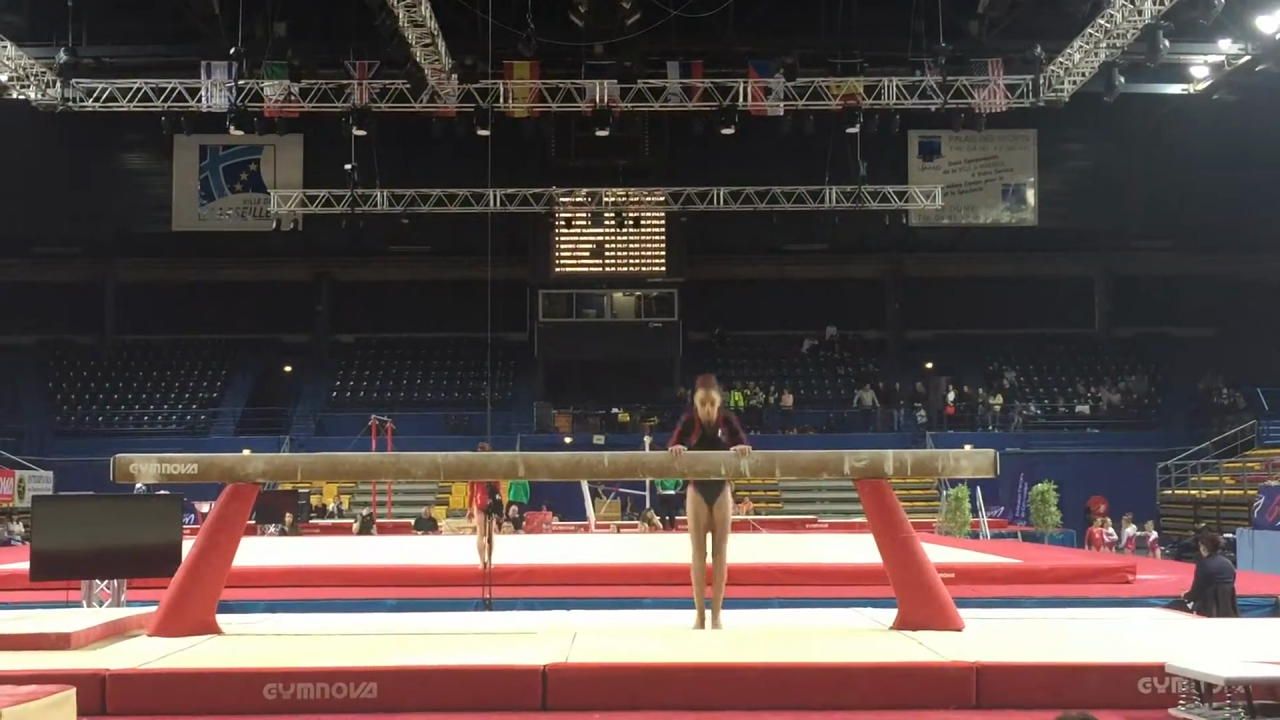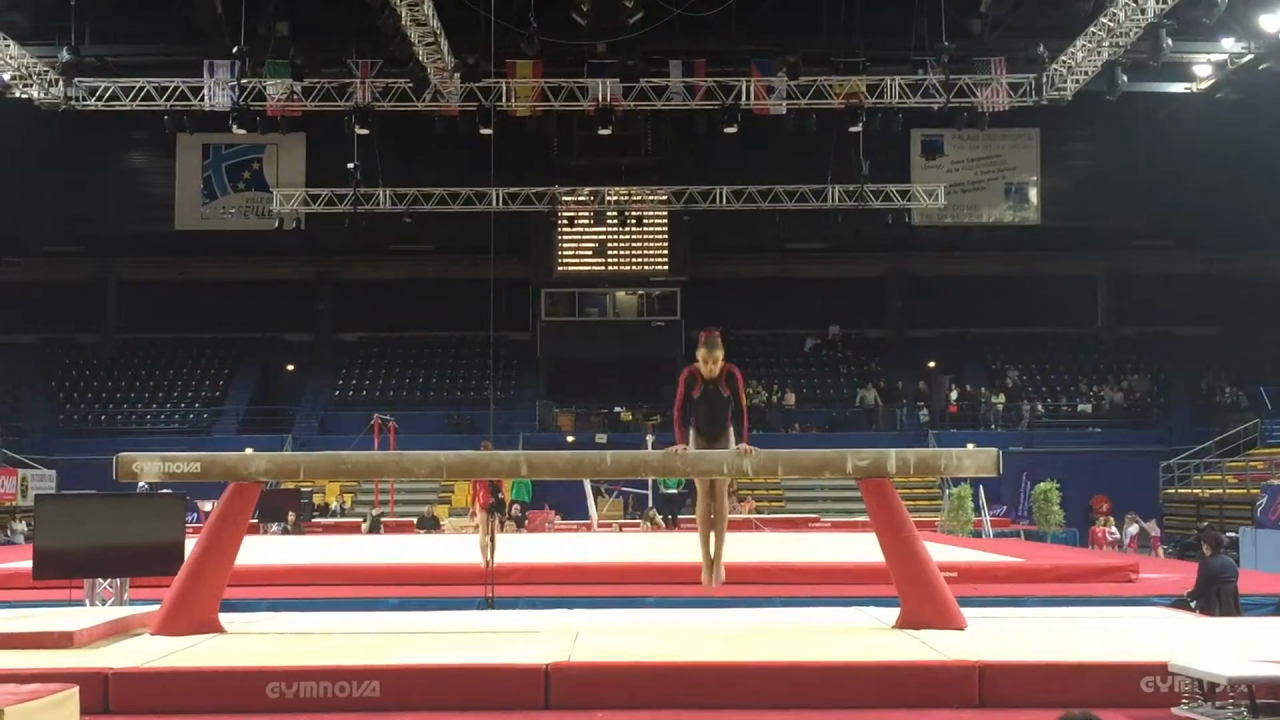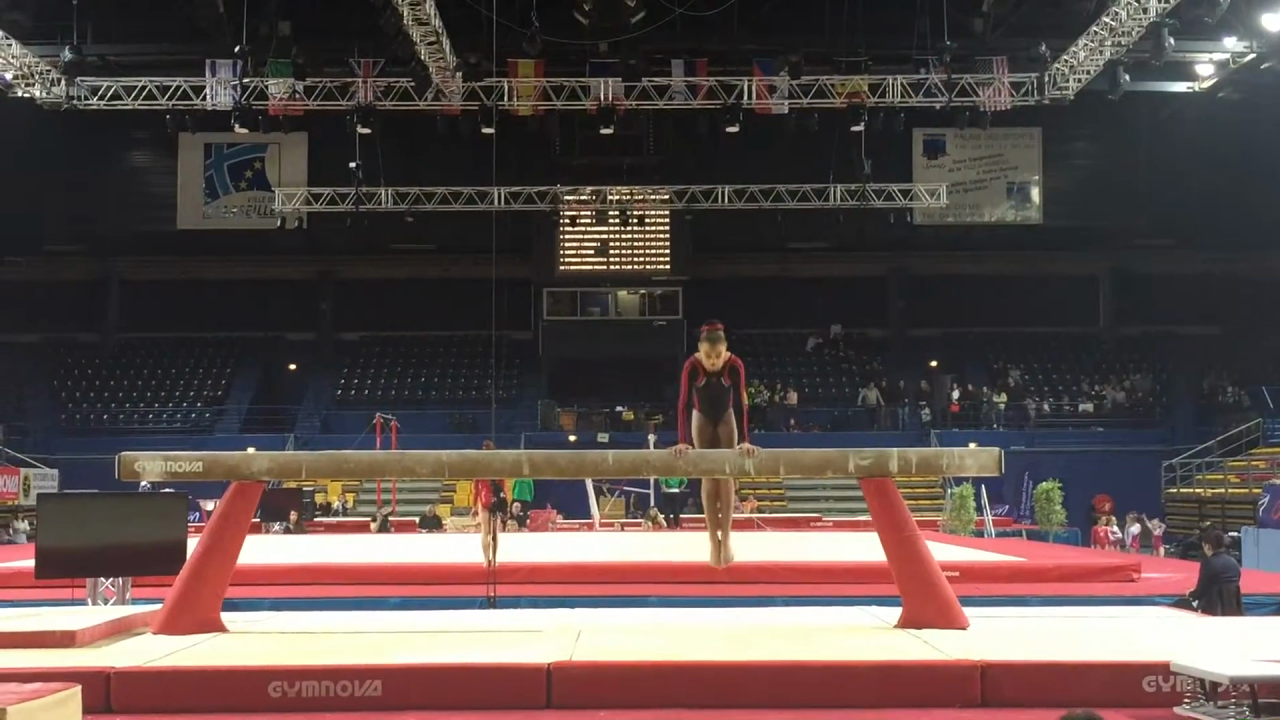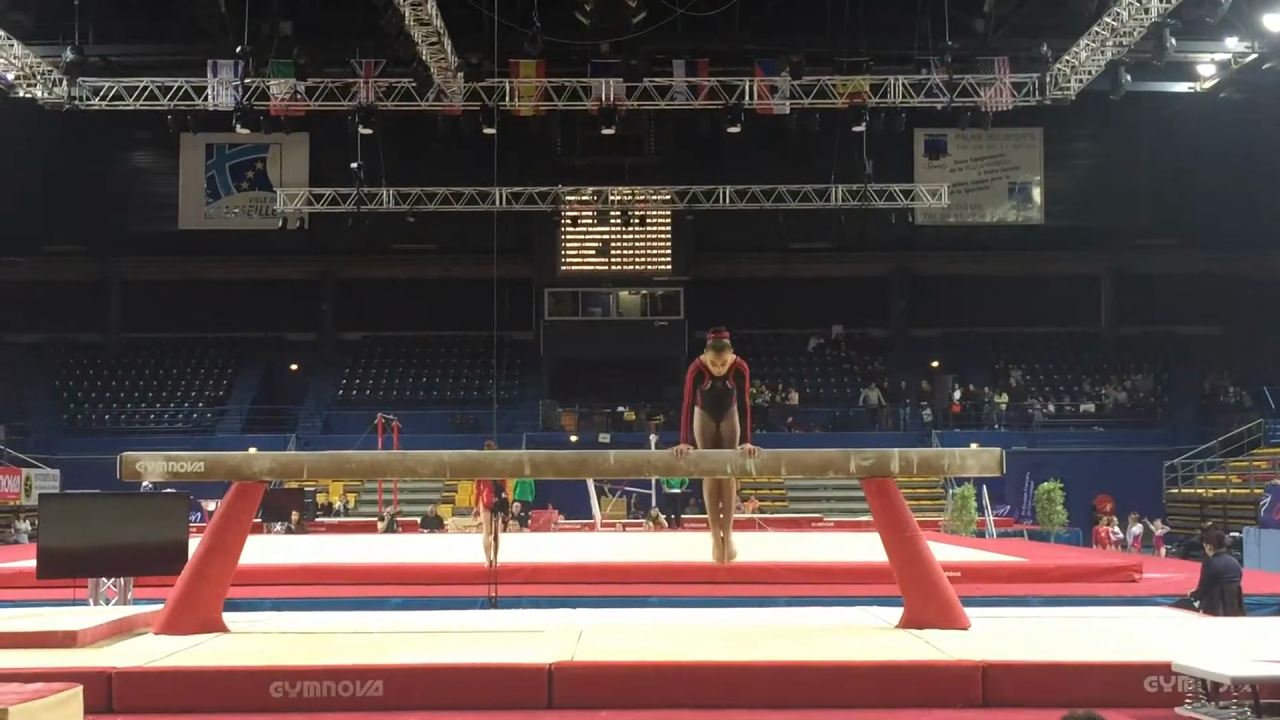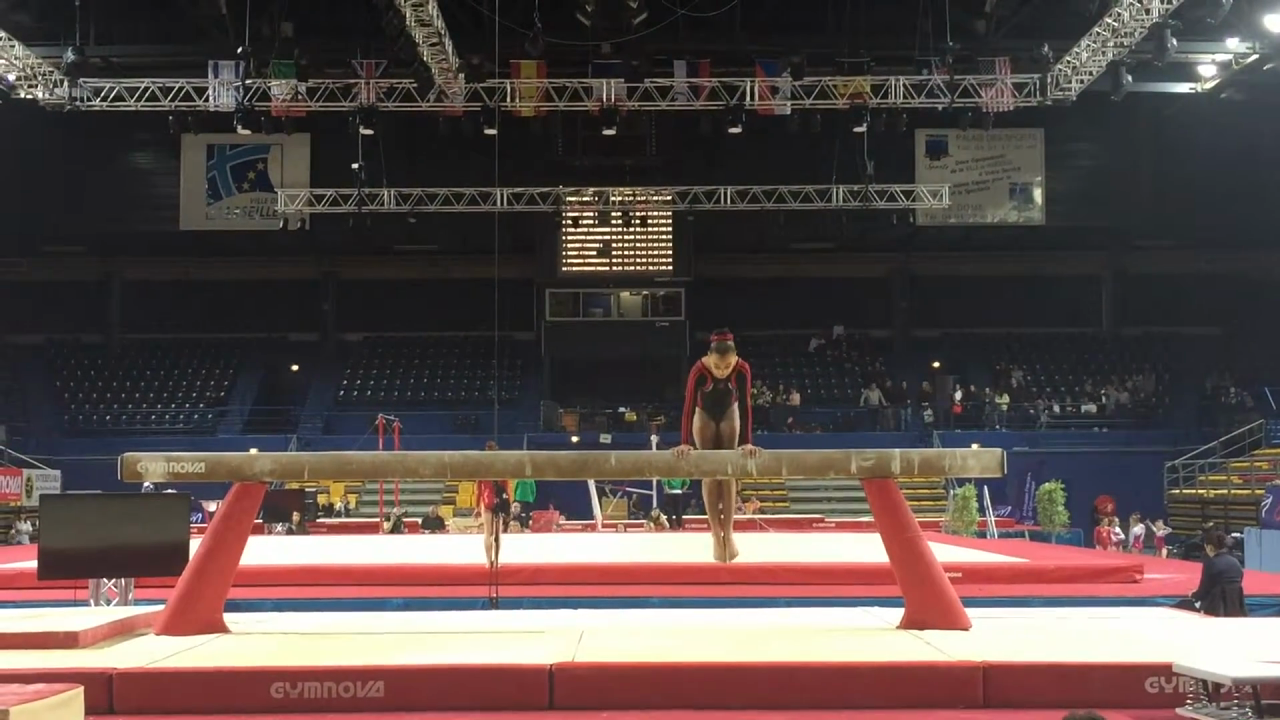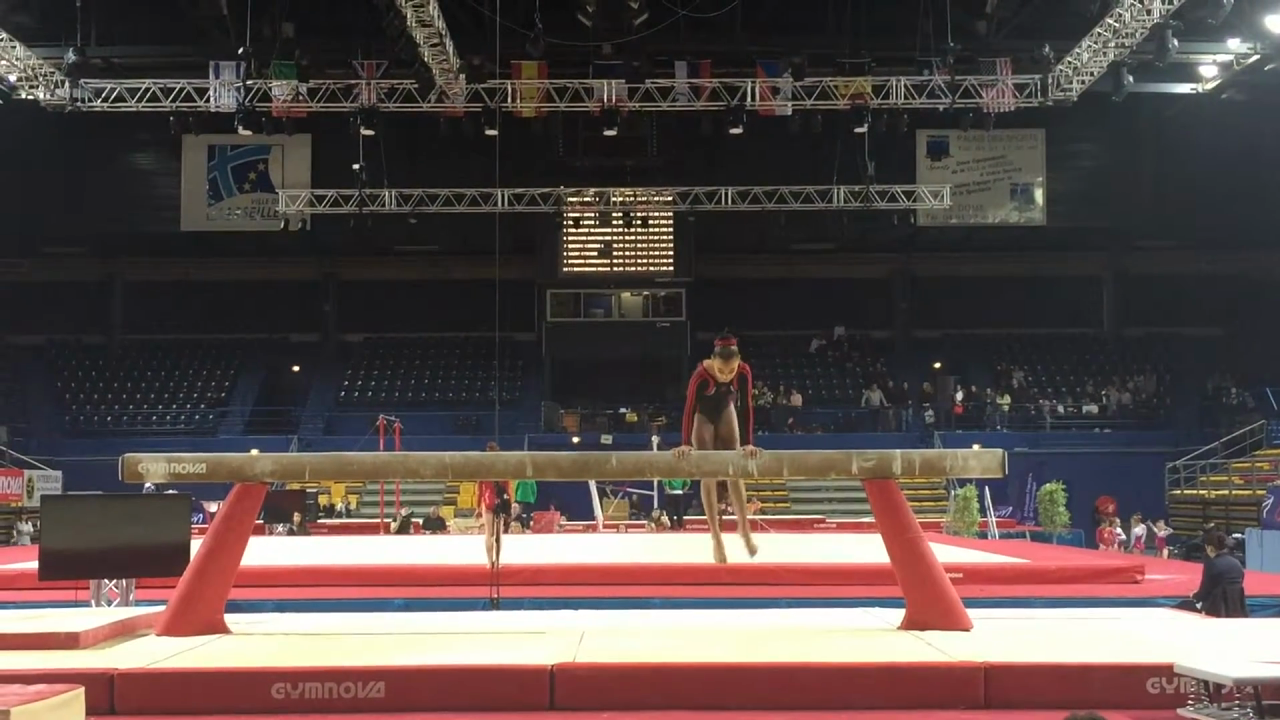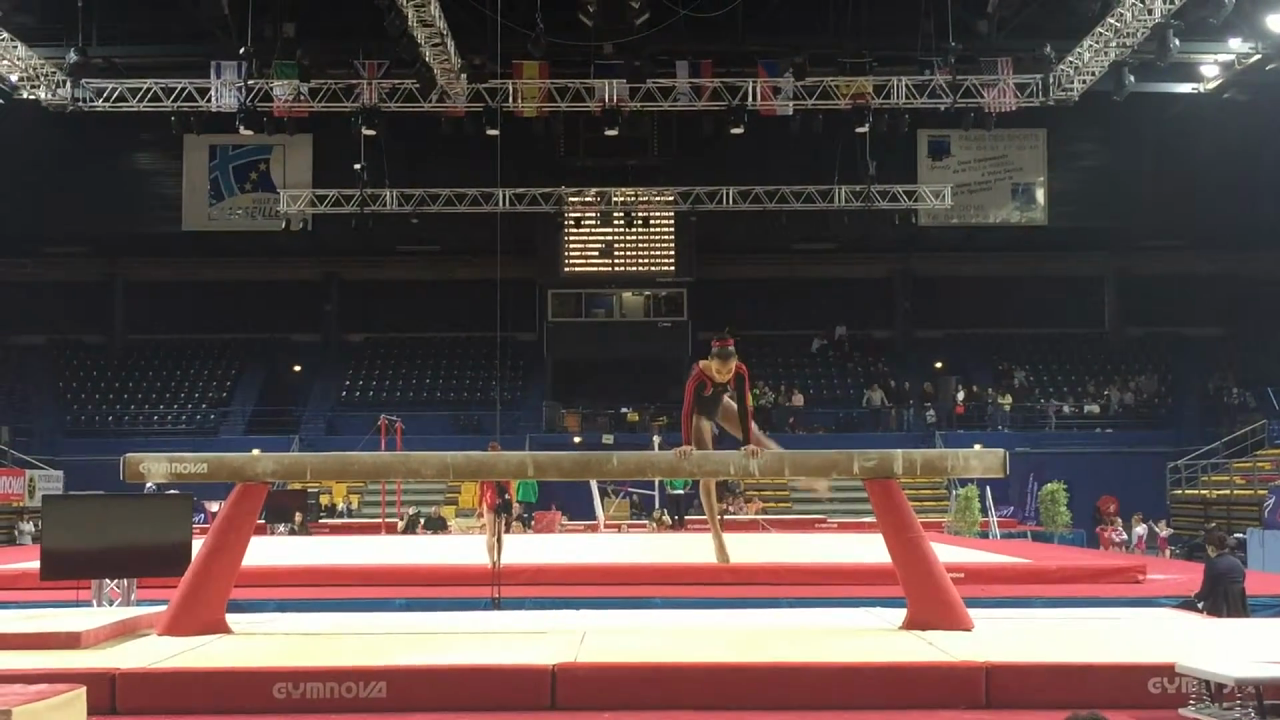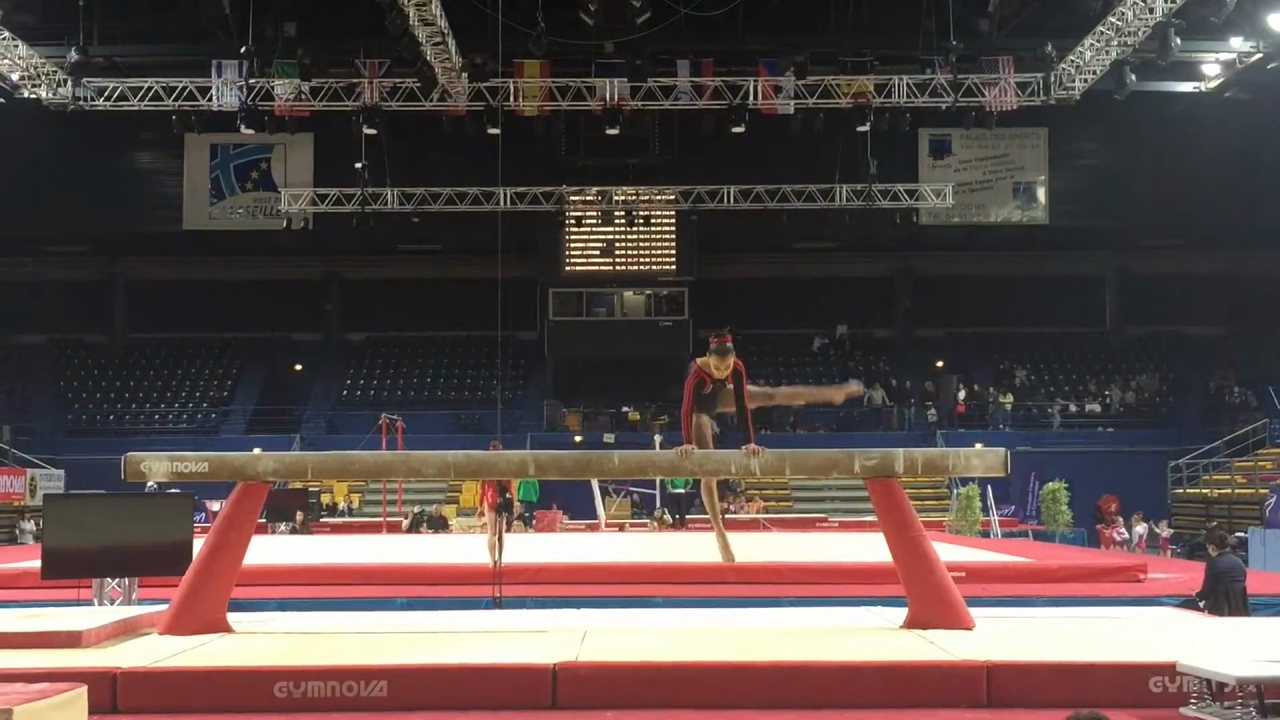
dt=0.2s
person 1, frame 1
left shoulder: (727, 420)
right shoulder: (689, 421)
left elbow: (740, 441)
right elbow: (674, 444)
left wrist: (741, 446)
right wrist: (676, 447)
left hip: (721, 493)
right hip: (697, 492)
left knee: (720, 553)
right knee: (698, 553)
left ankle: (716, 613)
right ankle: (700, 614)
person 1, frame 2
left shoulder: (732, 373)
right shoulder: (689, 374)
left elbow: (740, 410)
right elbow: (681, 410)
left wrist: (742, 441)
right wrist: (681, 440)
left hip: (724, 436)
right hip: (698, 438)
left knee: (720, 497)
right knee: (704, 498)
left ankle: (718, 559)
right ankle: (706, 559)
person 1, frame 3
left shoulder: (735, 365)
right shoulder: (691, 366)
left elbow: (740, 402)
right elbow: (684, 403)
left wrist: (744, 441)
right wrist: (683, 441)
left hip: (726, 417)
right hip: (701, 417)
left knee: (726, 475)
right knee: (708, 477)
left ankle: (726, 538)
right ankle: (713, 540)
person 1, frame 4
left shoulder: (740, 368)
right shoulder: (696, 369)
left elbow: (743, 404)
right elbow: (688, 405)
left wrist: (746, 441)
right wrist: (685, 441)
left hip: (729, 413)
right hip: (704, 414)
left ankle: (727, 534)
right ankle: (715, 536)
person 1, frame 5
left shoulder: (742, 369)
right shoulder: (698, 371)
left elbow: (745, 405)
right elbow: (689, 406)
left wrist: (746, 443)
right wrist: (685, 443)
left hip: (729, 412)
right hip: (704, 414)
left ankle: (728, 532)
right ankle: (716, 533)
person 1, frame 6
left shoulder: (744, 372)
right shoulder: (701, 374)
left elbow: (745, 408)
right elbow: (689, 409)
left wrist: (747, 443)
right wrist: (686, 443)
left hip: (725, 410)
right hip: (702, 415)
left ankle: (743, 526)
right ankle: (715, 536)
person 1, frame 7
left shoulder: (740, 371)
right shoulder: (698, 376)
left elbow: (744, 407)
right elbow: (688, 411)
left wrist: (749, 442)
right wrist: (686, 444)
left hip: (720, 403)
right hip: (700, 412)
left knee: (755, 436)
right ankle: (717, 535)
person 1, frame 8
left shoulder: (737, 368)
right shoulder: (696, 374)
left elbow: (741, 405)
right elbow: (687, 410)
left wrist: (749, 442)
right wrist: (687, 443)
left hip: (720, 397)
right hip: (699, 410)
left knee: (772, 396)
left ankle: (834, 393)
right ankle: (720, 533)
